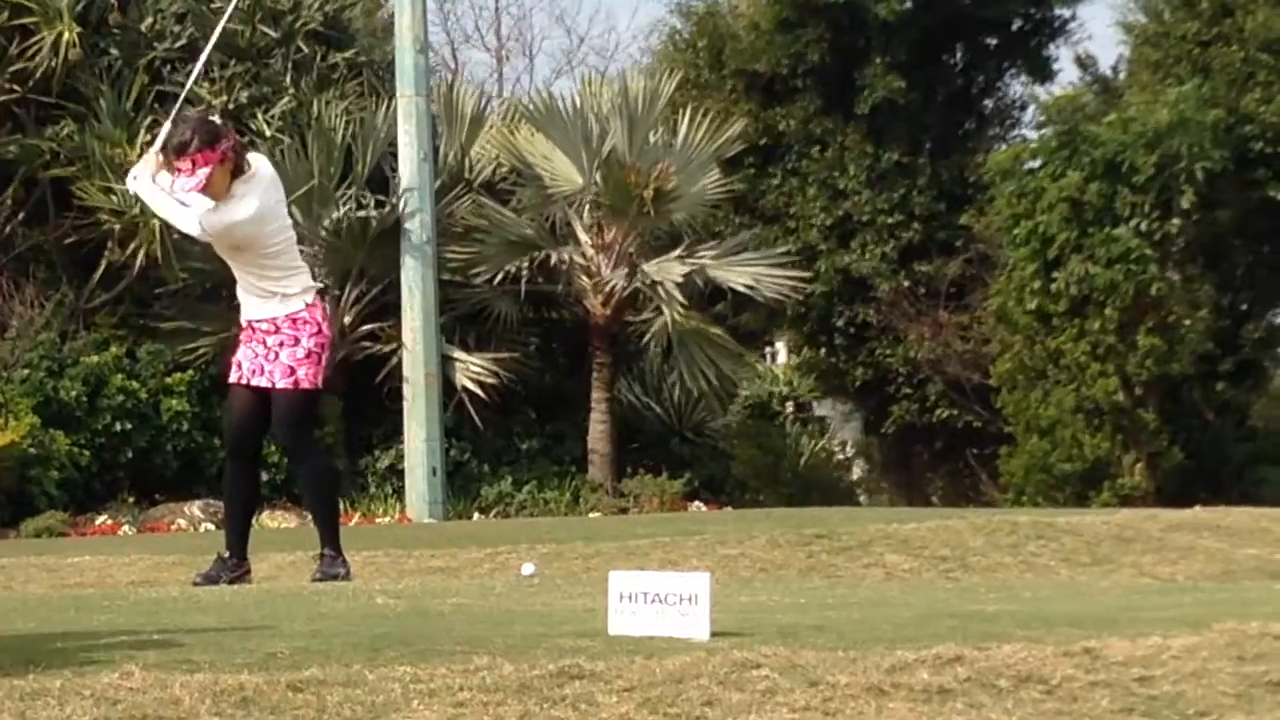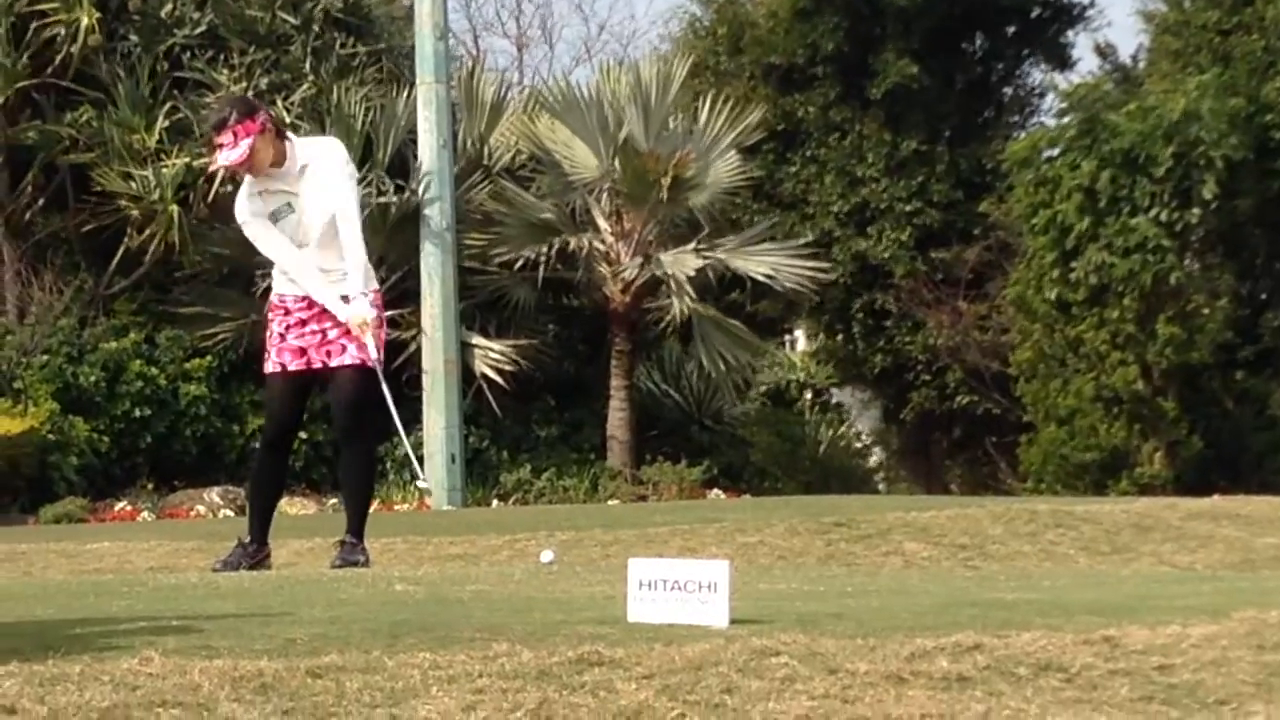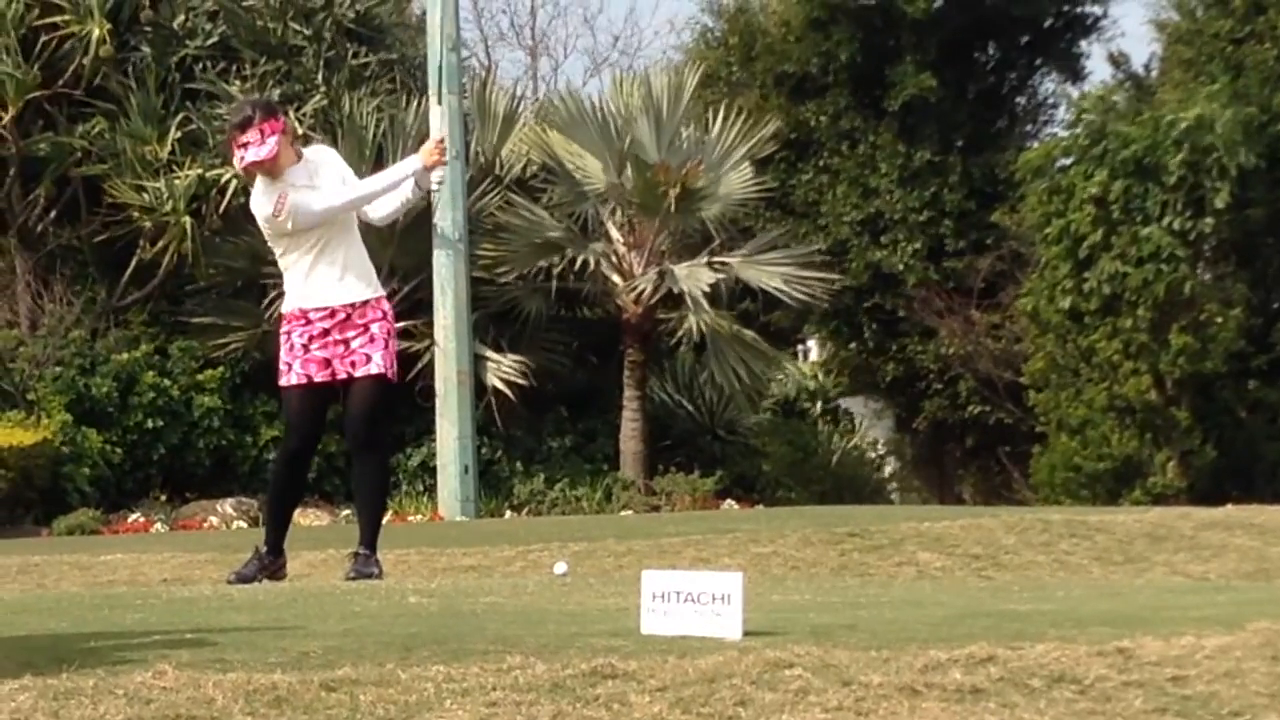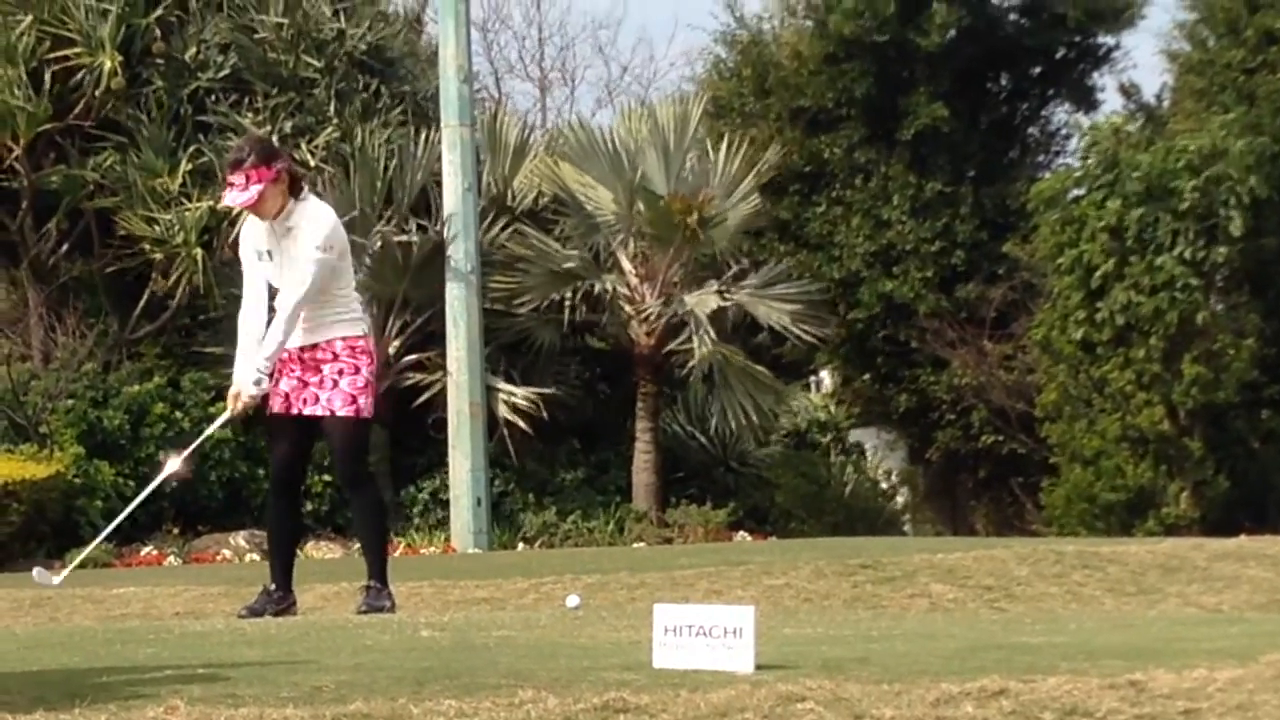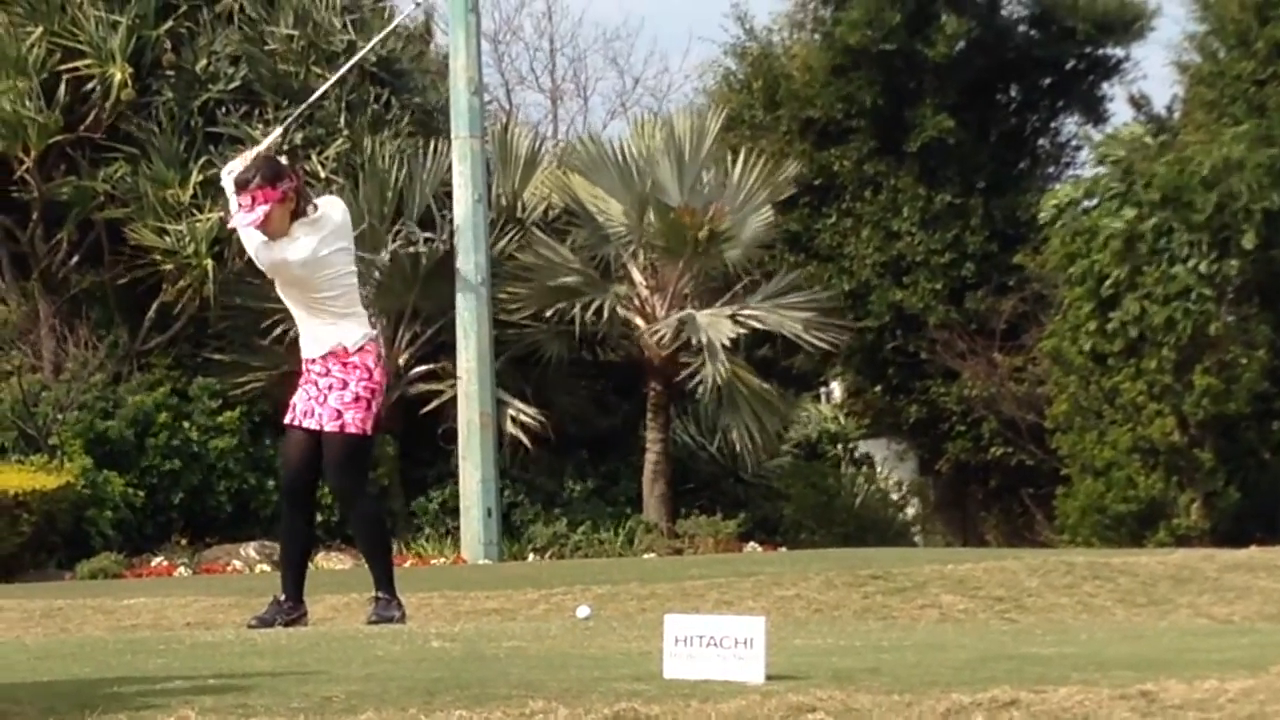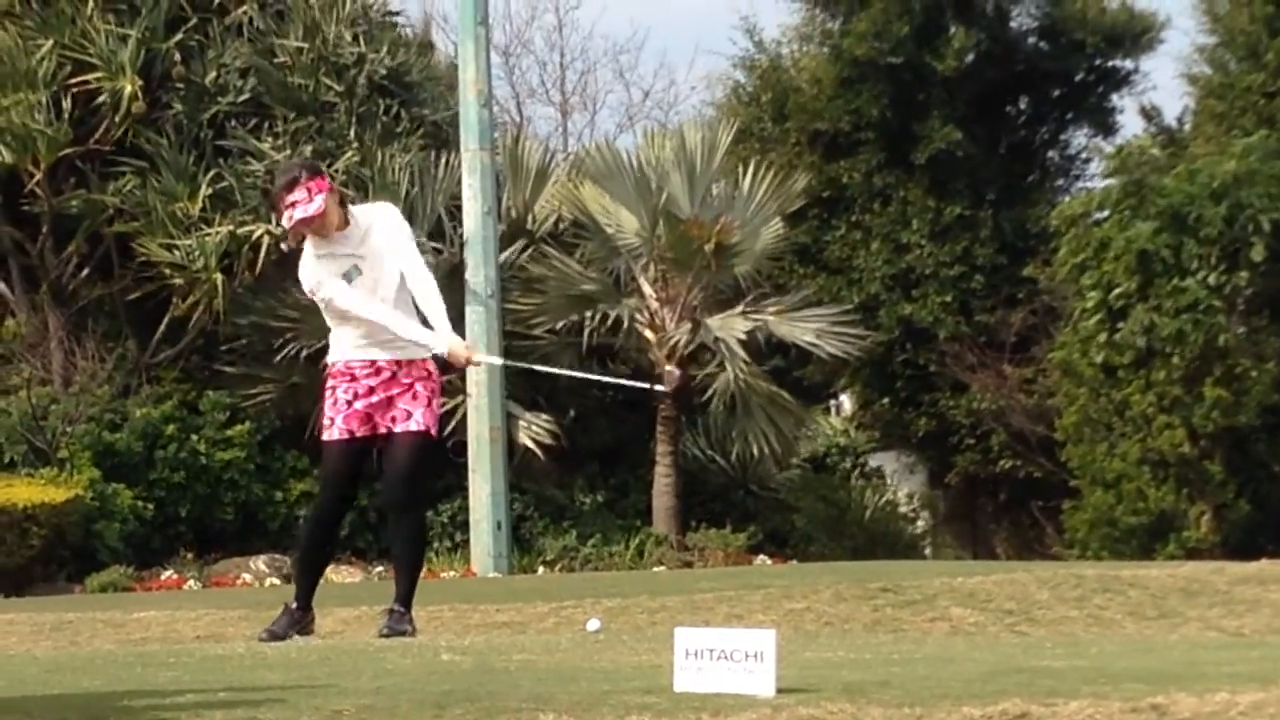
dt=0.5s
person 1, frame 1
left shoulder: (234, 218)
right shoulder: (256, 166)
left elbow: (189, 218)
right elbow: (196, 208)
left wrist: (143, 181)
right wrist: (163, 178)
left hip: (293, 327)
right hip: (258, 326)
left knee: (295, 439)
right knee: (240, 442)
left ankle: (332, 553)
right ankle: (235, 556)
person 1, frame 2
left shoulder: (327, 154)
right shoulder: (247, 201)
left elbow: (350, 225)
right elbow: (293, 263)
left wrist: (359, 299)
right wrist: (340, 308)
left hip: (358, 307)
right hip: (295, 311)
left knee: (352, 425)
right knee: (277, 430)
left ankle: (354, 540)
right ankle: (255, 542)
person 1, frame 3
left shoulder: (323, 158)
right shoulder: (268, 202)
left elbow: (375, 210)
right elbow: (354, 198)
left wrist: (421, 178)
right wrist: (414, 165)
left hip: (367, 313)
right hip: (308, 325)
left knee: (365, 435)
right knee: (297, 442)
left ankle: (366, 551)
right ankle: (271, 551)
person 1, frame 4
left shoulder: (319, 224)
right shoulder: (252, 232)
left elbow: (292, 304)
right elbow: (254, 305)
left wrist: (255, 374)
right wrist: (241, 373)
left hip: (341, 350)
right hip: (289, 359)
left knee: (351, 472)
right knee: (283, 477)
left ankle: (378, 584)
right ankle: (280, 588)
person 1, frame 5
left shoulder: (281, 256)
right shoulder: (332, 208)
left elbow: (241, 216)
left wrist: (233, 176)
left hip: (347, 368)
right hip: (322, 368)
left knee: (348, 485)
right knee: (294, 485)
left ankle: (387, 595)
right ankle: (291, 598)
person 1, frame 6
left shoulder: (382, 218)
right shoulder: (312, 266)
left elbow: (418, 277)
right elbow: (372, 312)
left wrist: (447, 334)
right wrist: (439, 343)
left hip: (412, 371)
right hip: (350, 377)
left knee: (402, 494)
right knee: (333, 496)
left ankle: (401, 608)
right ankle: (299, 608)
